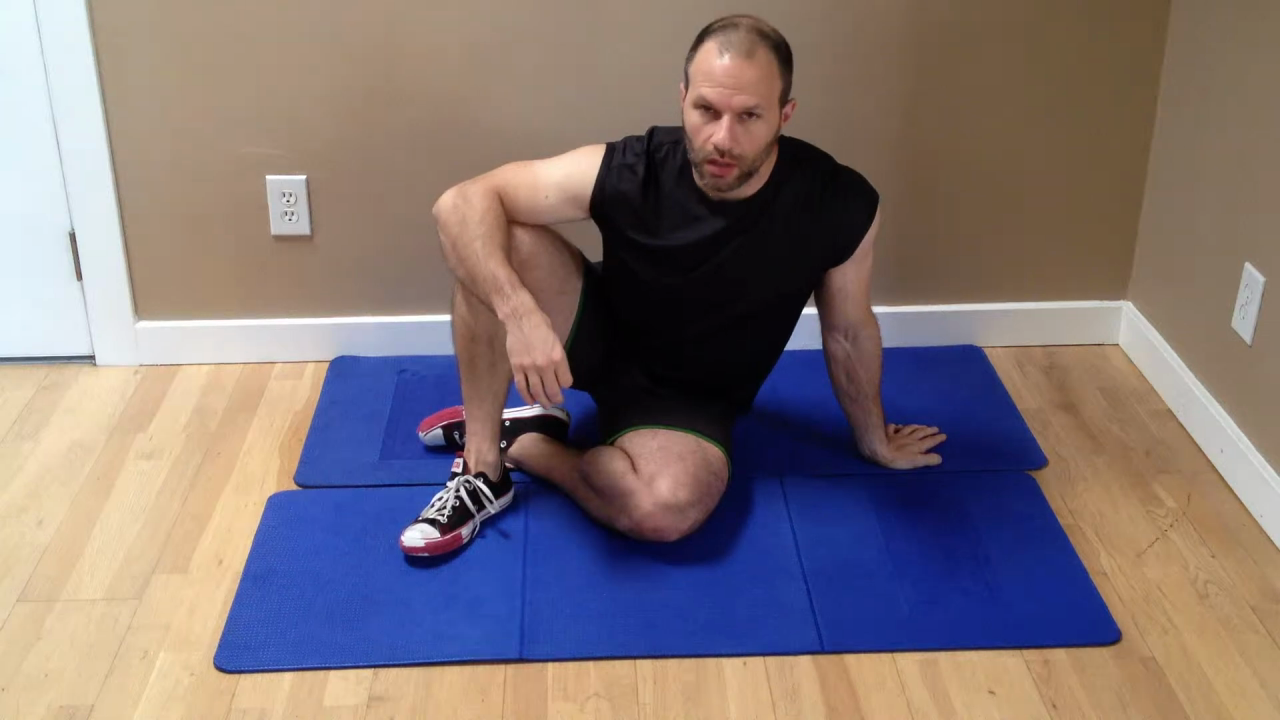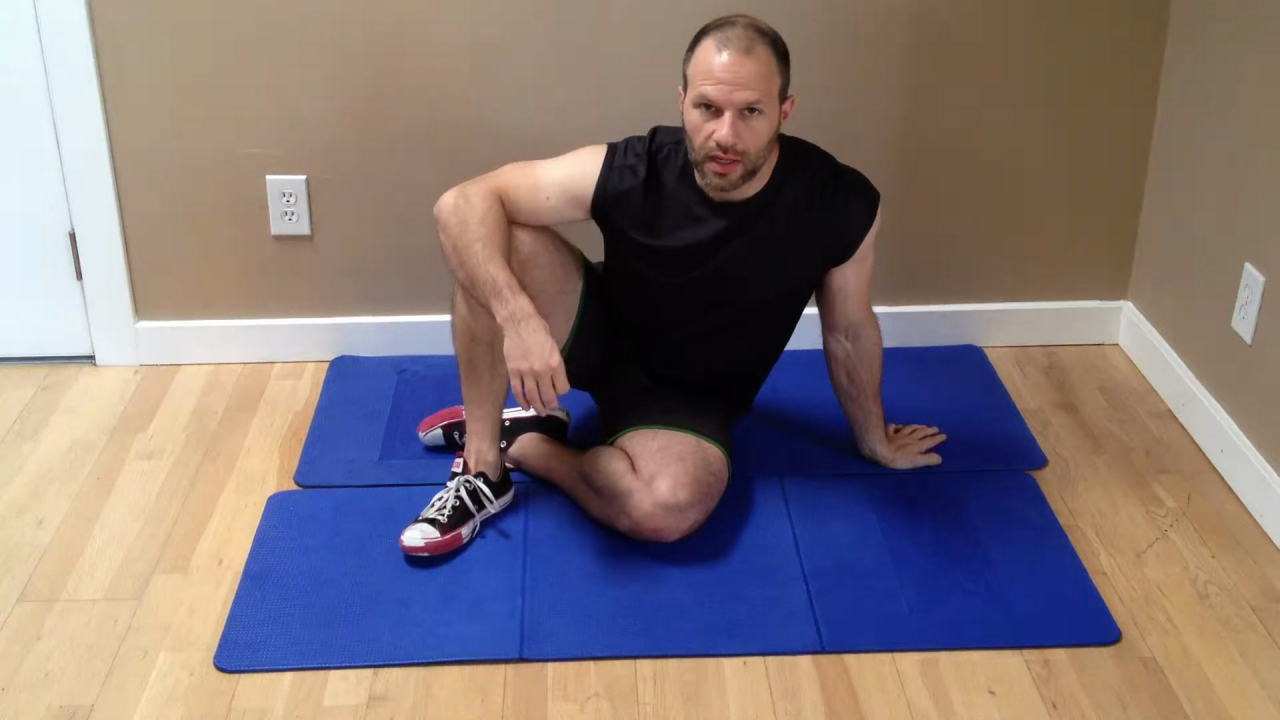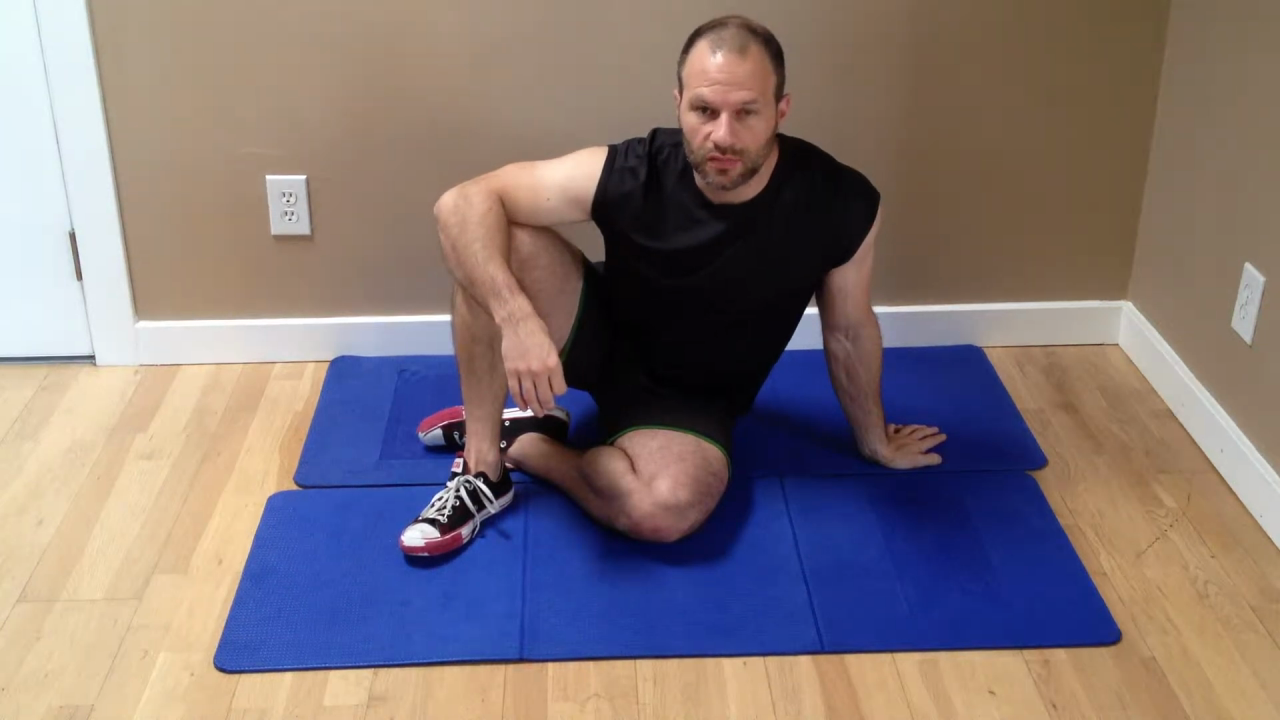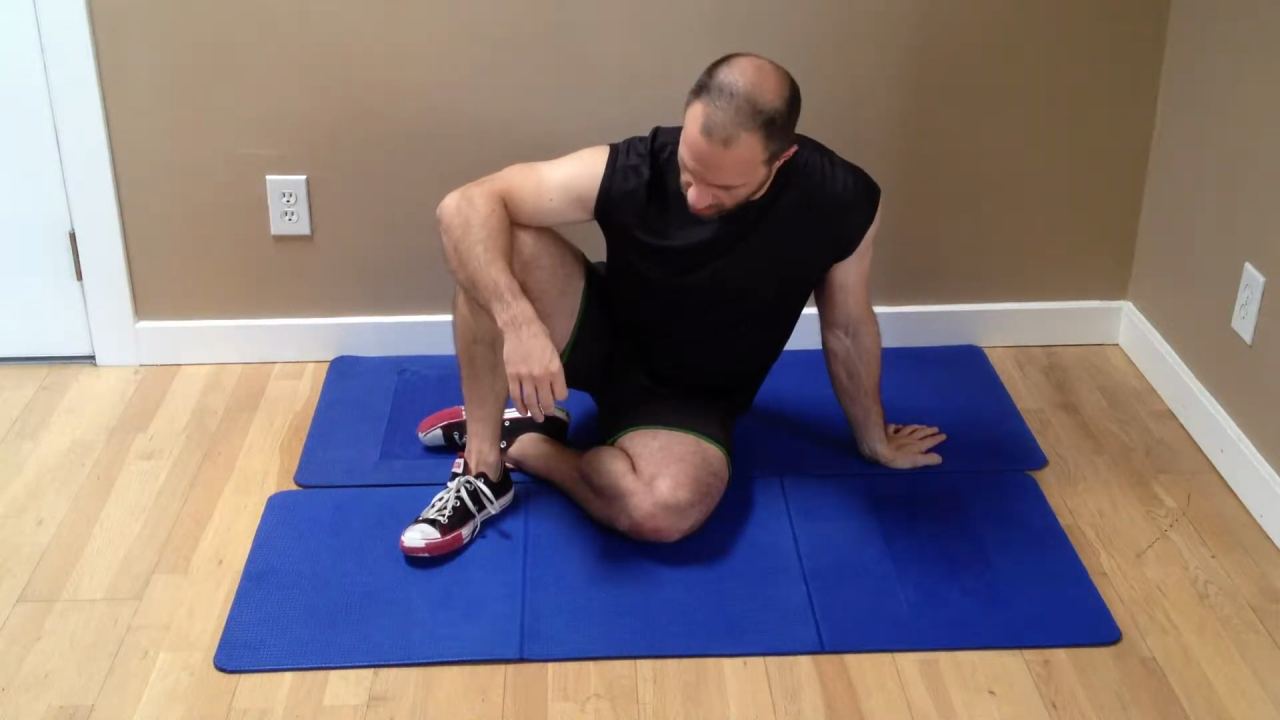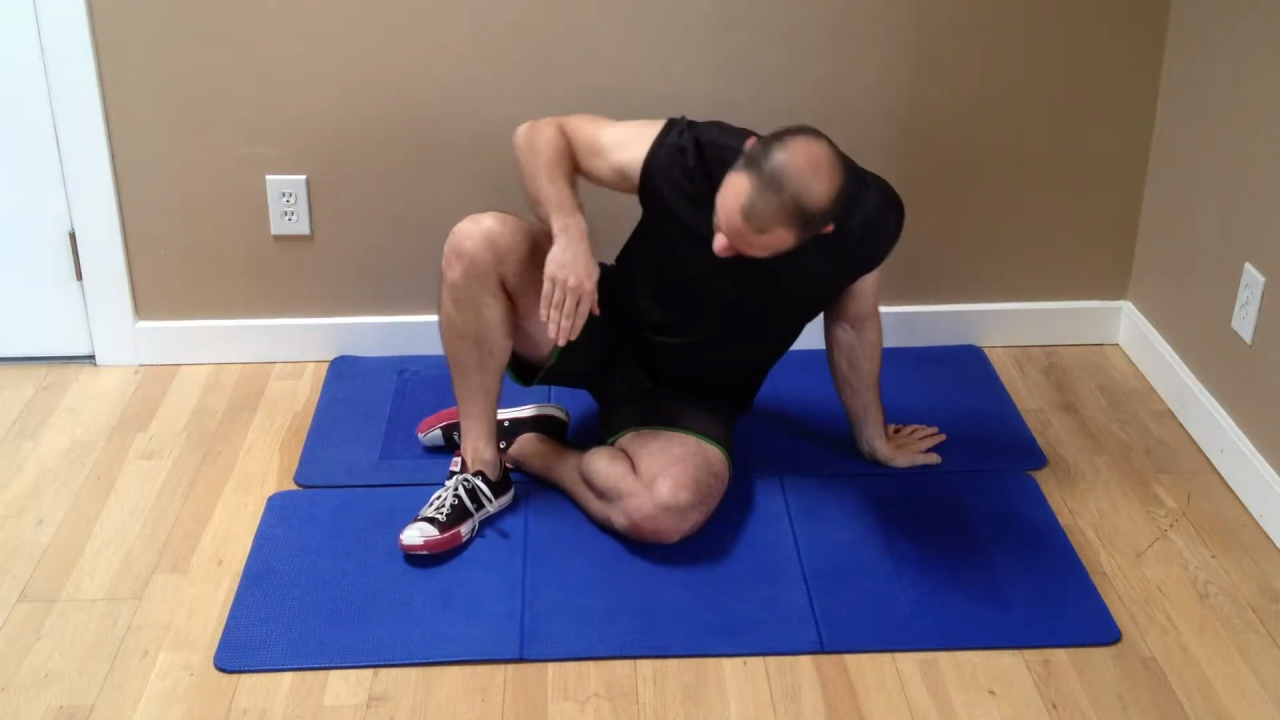
dt=1s
person 1, frame 1
left shoulder: (841, 207)
right shoulder: (625, 171)
left elbow: (849, 330)
right elbow: (463, 203)
left wrist: (874, 440)
right wrist: (521, 315)
left hip: (692, 395)
right hip: (603, 338)
left knee: (668, 509)
right knee: (498, 244)
left ankle: (517, 440)
right ankle: (482, 463)
person 1, frame 2
left shoulder: (842, 206)
right shoulder: (625, 171)
left elbow: (850, 331)
right elbow: (462, 205)
left wrist: (874, 440)
right wrist: (518, 320)
left hip: (693, 395)
right hip: (603, 339)
left knee: (667, 511)
right knee: (497, 242)
left ankle: (516, 441)
right ankle: (483, 464)
person 1, frame 3
left shoulder: (841, 205)
right shoulder: (625, 173)
left elbow: (850, 330)
right elbow: (462, 204)
left wrist: (875, 440)
right wrist: (517, 320)
left hip: (692, 396)
right hip: (603, 339)
left knee: (667, 510)
right knee: (498, 244)
left ankle: (516, 439)
right ankle: (482, 466)
person 1, frame 4
left shoulder: (843, 202)
right shoulder: (628, 171)
left elbow: (848, 327)
right elbow: (465, 207)
left wrist: (874, 439)
right wrist: (520, 324)
left hip: (693, 395)
right hip: (605, 339)
left knee: (667, 510)
right knee: (498, 245)
left ankle: (517, 440)
right ankle: (483, 466)
person 1, frame 5
left shoulder: (869, 222)
right shoulder: (685, 156)
left elbow: (853, 323)
right elbow: (540, 134)
left wrist: (872, 437)
right wrist: (571, 237)
left hip: (695, 393)
right hip: (606, 330)
left knee: (667, 511)
right knee: (478, 244)
left ankle: (516, 441)
right ankle: (480, 468)
